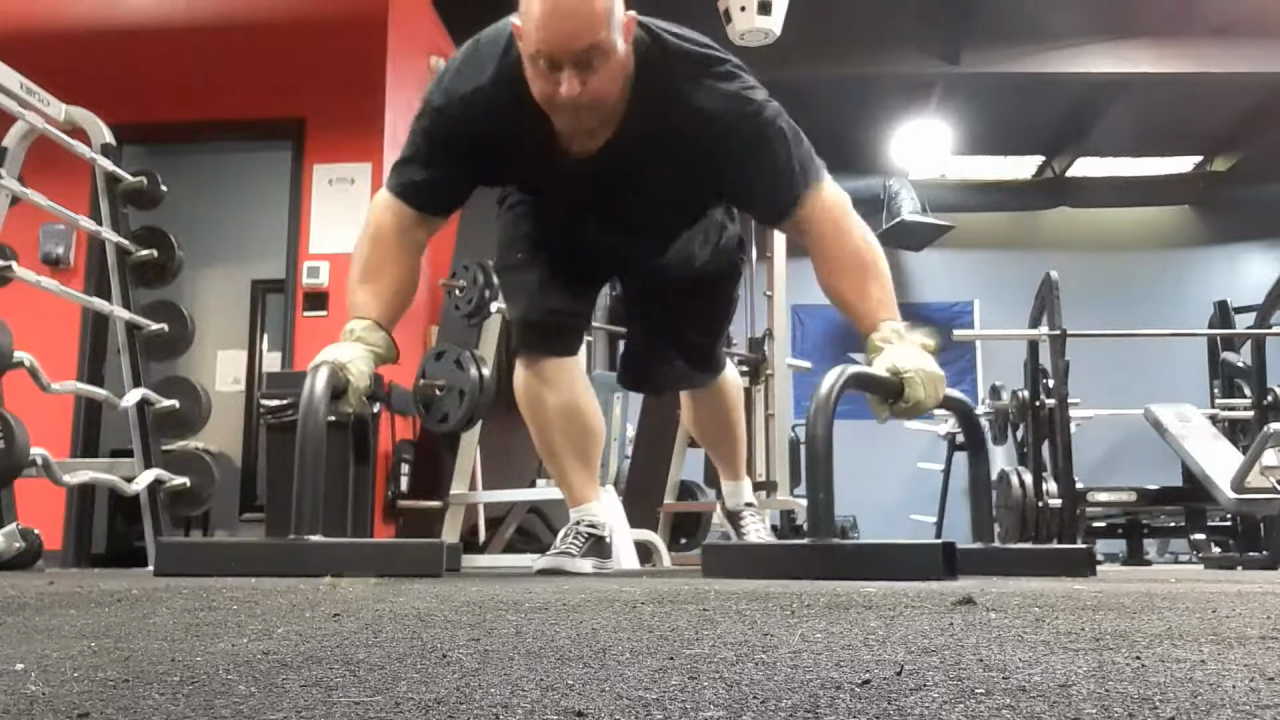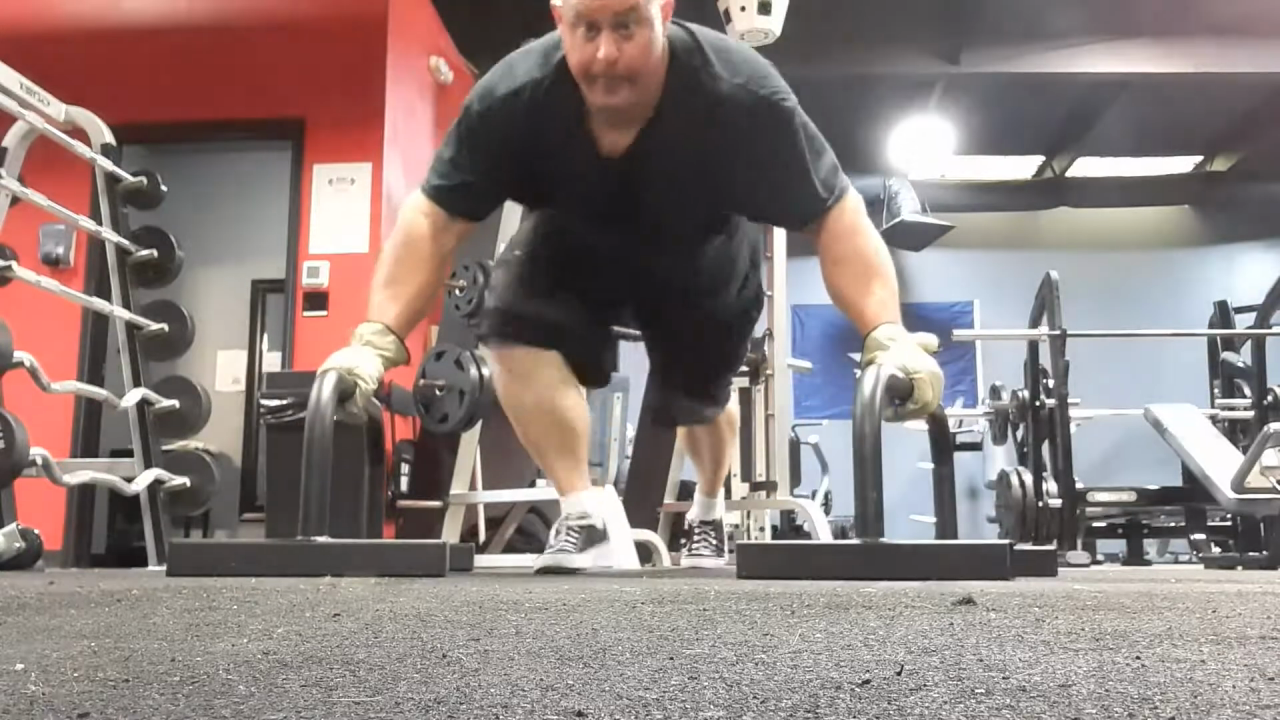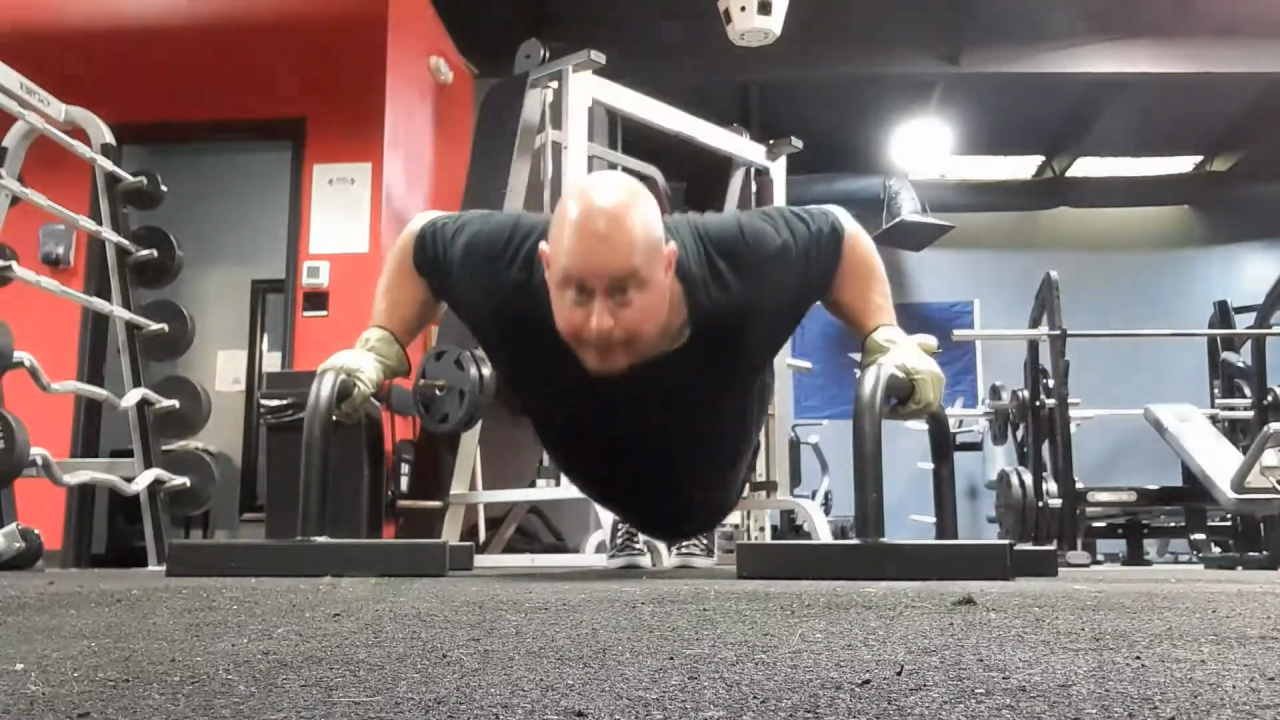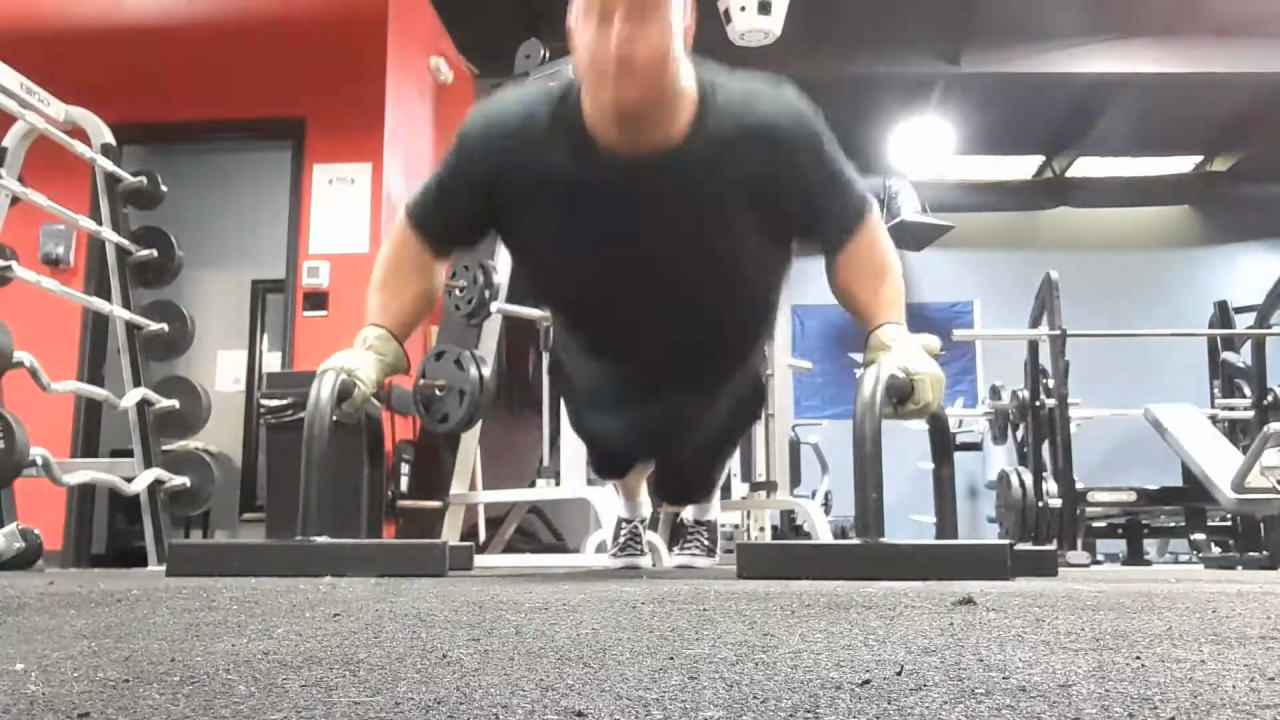
dt=1s
person 1, frame 1
left shoulder: (708, 90)
right shoulder: (474, 91)
left elbow: (818, 213)
right elbow: (402, 219)
left wrist: (890, 338)
right wrist: (364, 336)
left hip: (680, 231)
right hip: (551, 223)
left knee: (699, 366)
right knee: (541, 339)
left ankle: (739, 499)
right ankle: (589, 524)
person 1, frame 2
left shoulder: (740, 92)
right shoulder: (514, 94)
left elbow: (835, 217)
right elbow: (435, 222)
left wrist: (888, 337)
right wrist: (377, 340)
left hip: (701, 257)
right hip: (578, 243)
left knee: (699, 399)
right knee: (511, 326)
left ankle: (707, 513)
right ankle: (582, 514)
person 1, frame 3
left shoulder: (740, 268)
right shoulder: (503, 267)
left elbow: (836, 234)
right elbow: (423, 240)
left wrist: (888, 341)
right wrist: (378, 349)
left ankle: (696, 531)
right ankle: (628, 525)
person 1, frame 4
left shoulder: (766, 129)
right shoulder: (509, 135)
left elbow: (853, 224)
right elbow: (424, 232)
left wrist: (891, 341)
right wrist: (376, 348)
left hip: (719, 370)
right hip: (597, 370)
left knee: (694, 484)
right knee: (617, 466)
left ankle: (699, 524)
right ankle: (631, 522)
